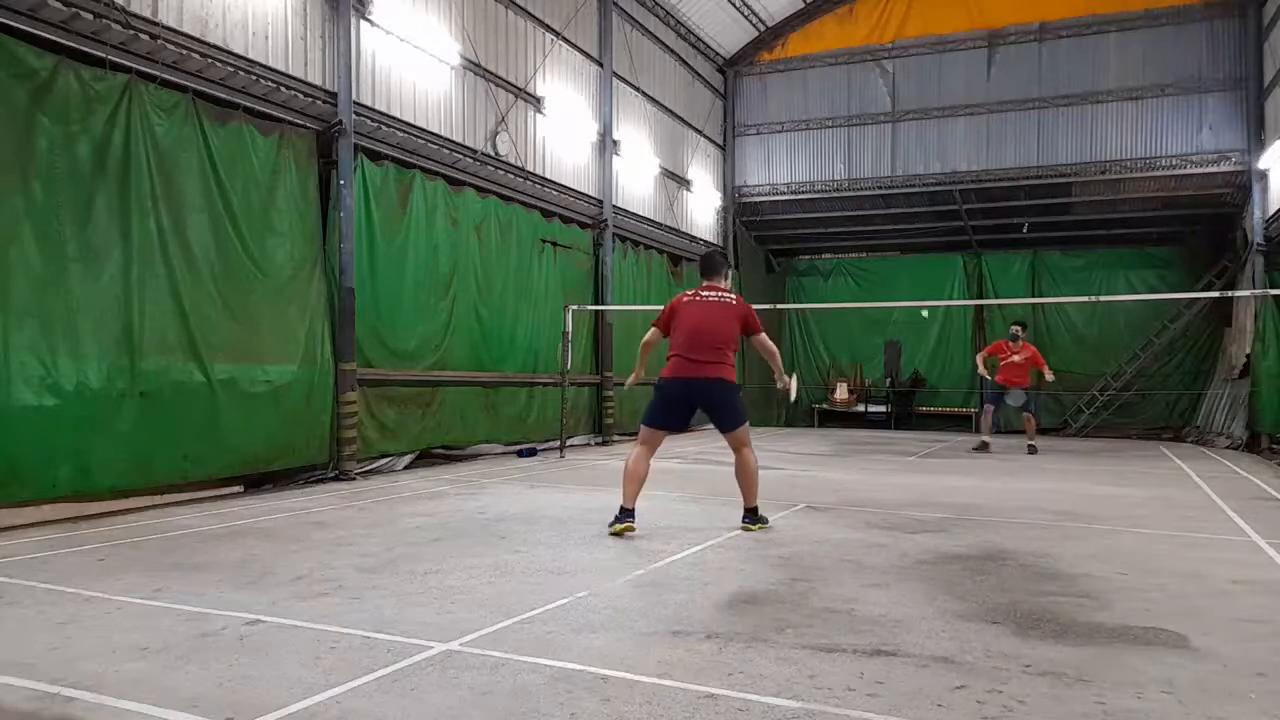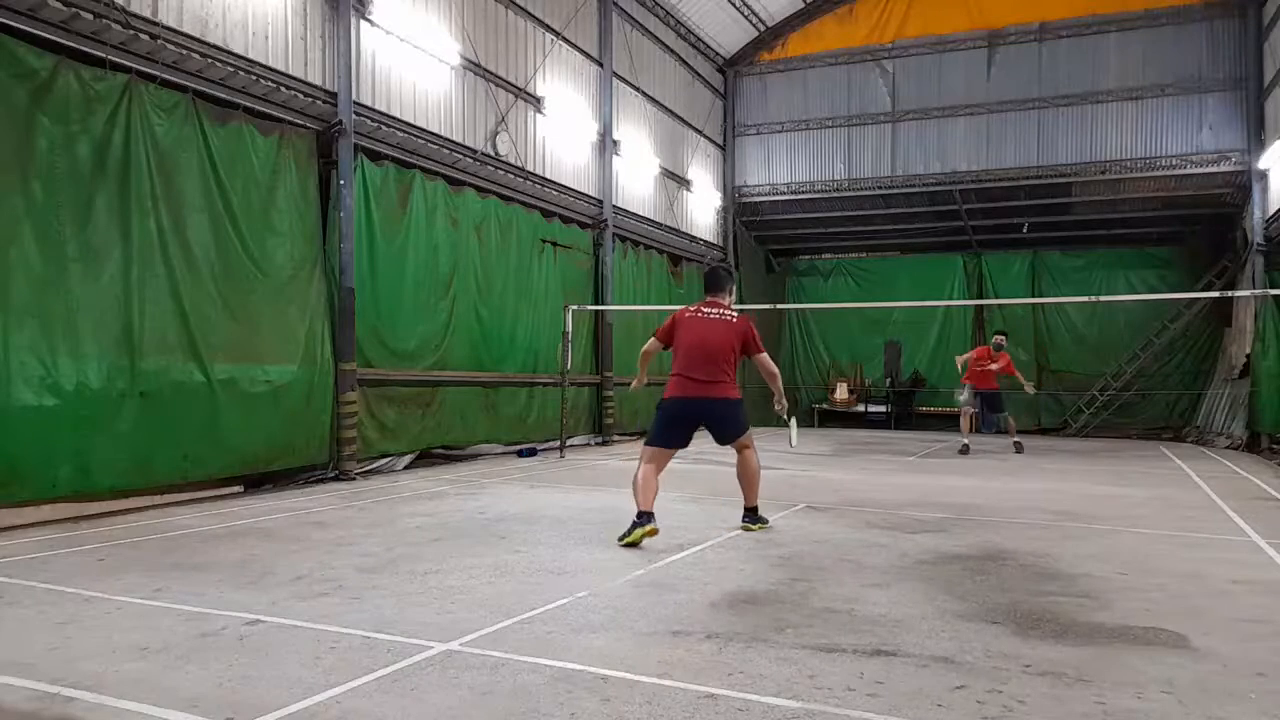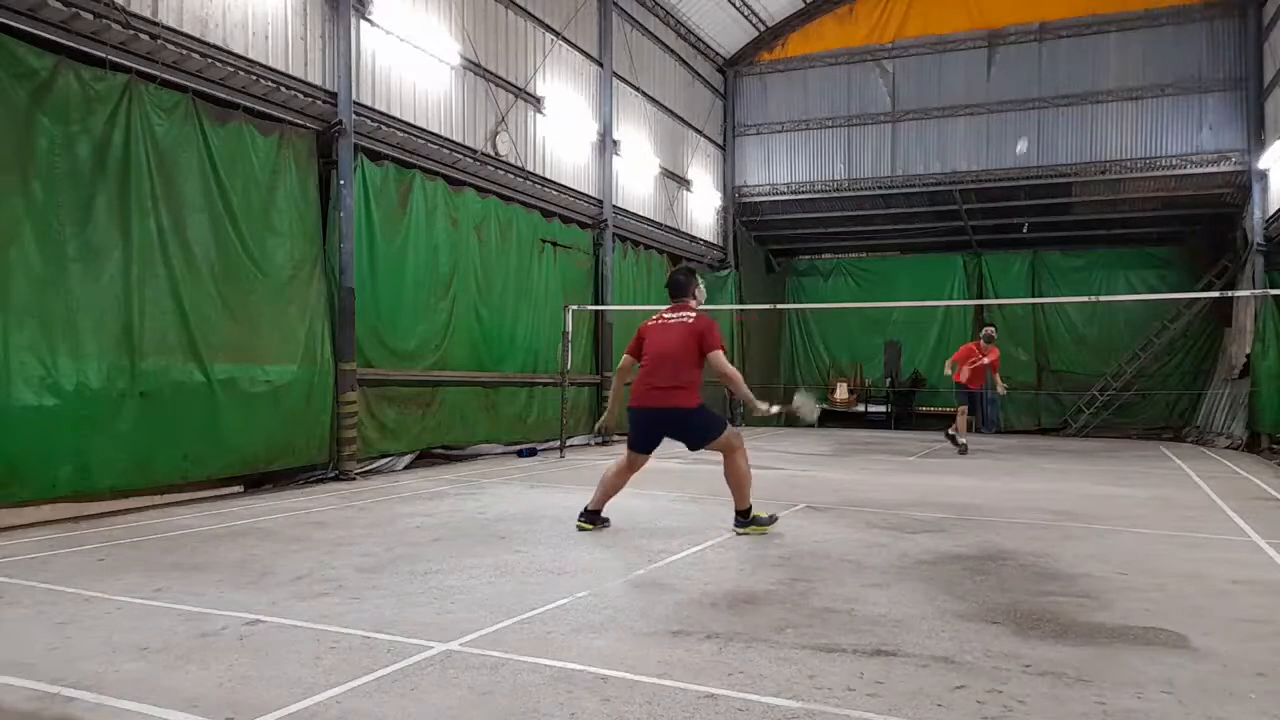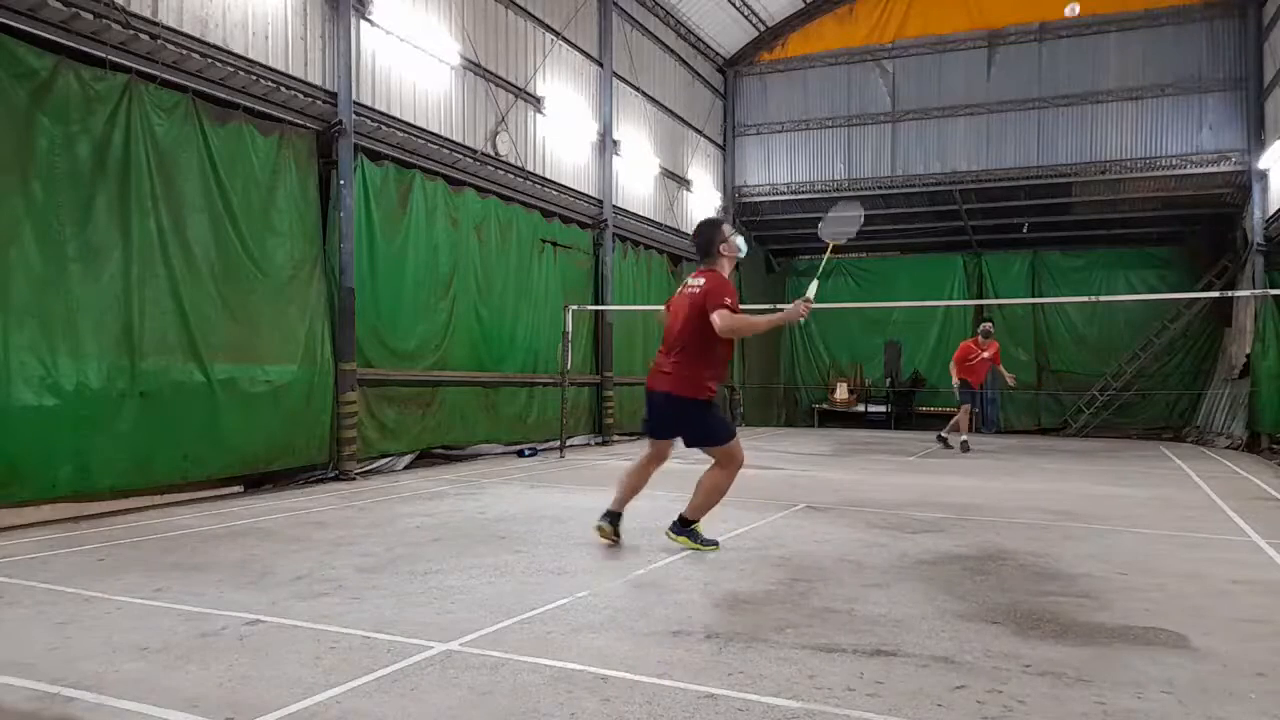
dt=0.3s
person 1, frame 1
left shoulder: (680, 301)
right shoulder: (739, 306)
left elbow: (648, 341)
right elbow: (769, 348)
left wrist: (638, 372)
right wrist: (781, 374)
left hip: (676, 380)
right hip: (720, 382)
left knee: (643, 447)
right knee: (742, 446)
left ankle: (625, 512)
right ankle: (751, 514)
person 1, frame 2
left shoulder: (681, 316)
right shoulder: (741, 323)
left elbow: (647, 350)
right elbow: (770, 369)
left wrist: (640, 377)
right wrist: (780, 398)
left hip: (678, 398)
right hip: (722, 400)
left knee: (649, 464)
right knee: (745, 448)
left ankle: (644, 517)
right ankle: (751, 514)
person 1, frame 3
left shoulder: (649, 324)
right shoulder: (702, 323)
left elbow: (622, 370)
right elbow: (724, 369)
left wrist: (610, 412)
right wrist: (754, 403)
left hip: (641, 406)
right hip: (680, 406)
left knee: (630, 463)
right knee: (735, 447)
left ankle: (591, 513)
right ankle: (745, 517)
person 1, frame 4
left shoulder: (692, 282)
right shoulder: (719, 285)
right elbow: (725, 327)
right wrist: (784, 316)
left hip: (658, 389)
right hip: (689, 396)
left knee: (653, 458)
right knee: (730, 460)
left ankle: (612, 517)
right ankle: (684, 525)
